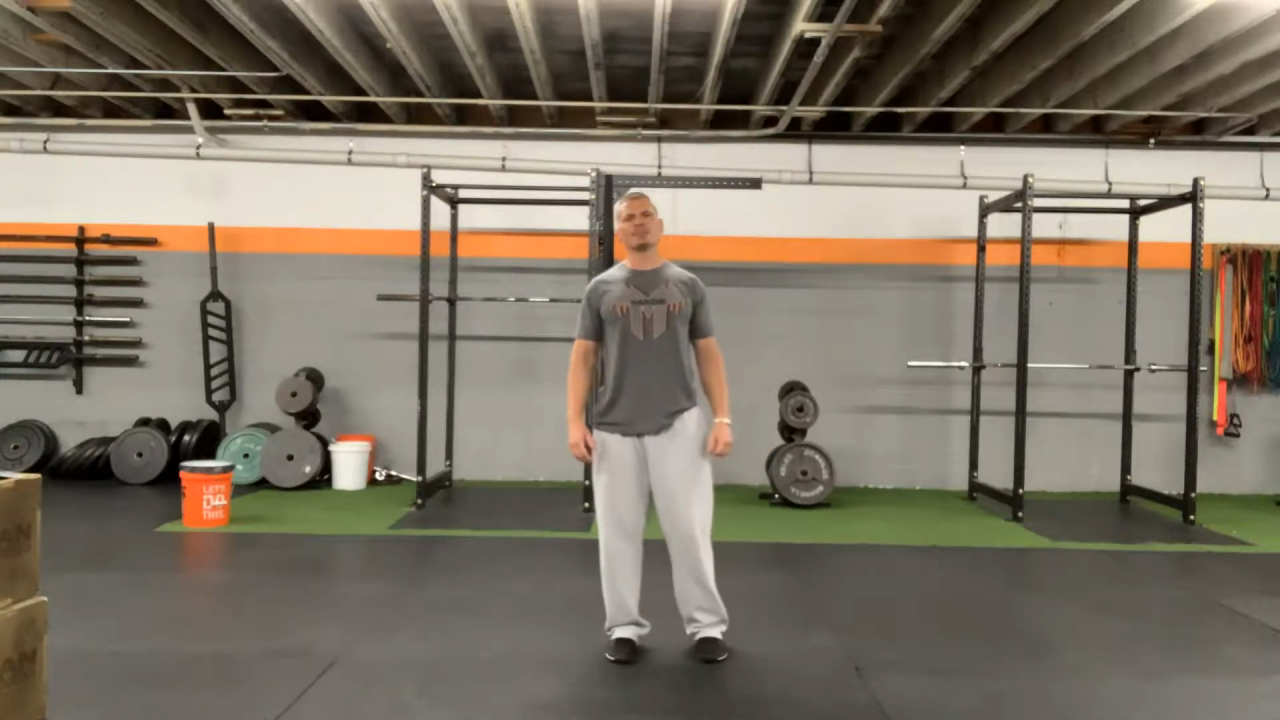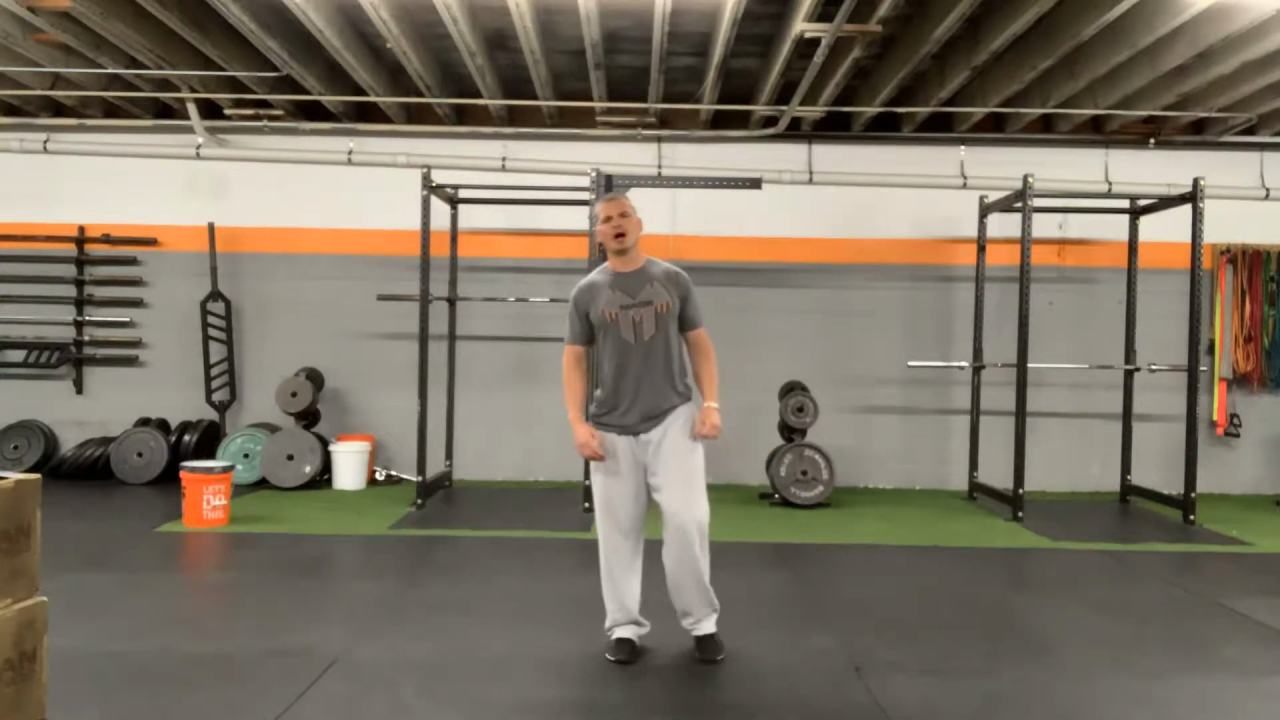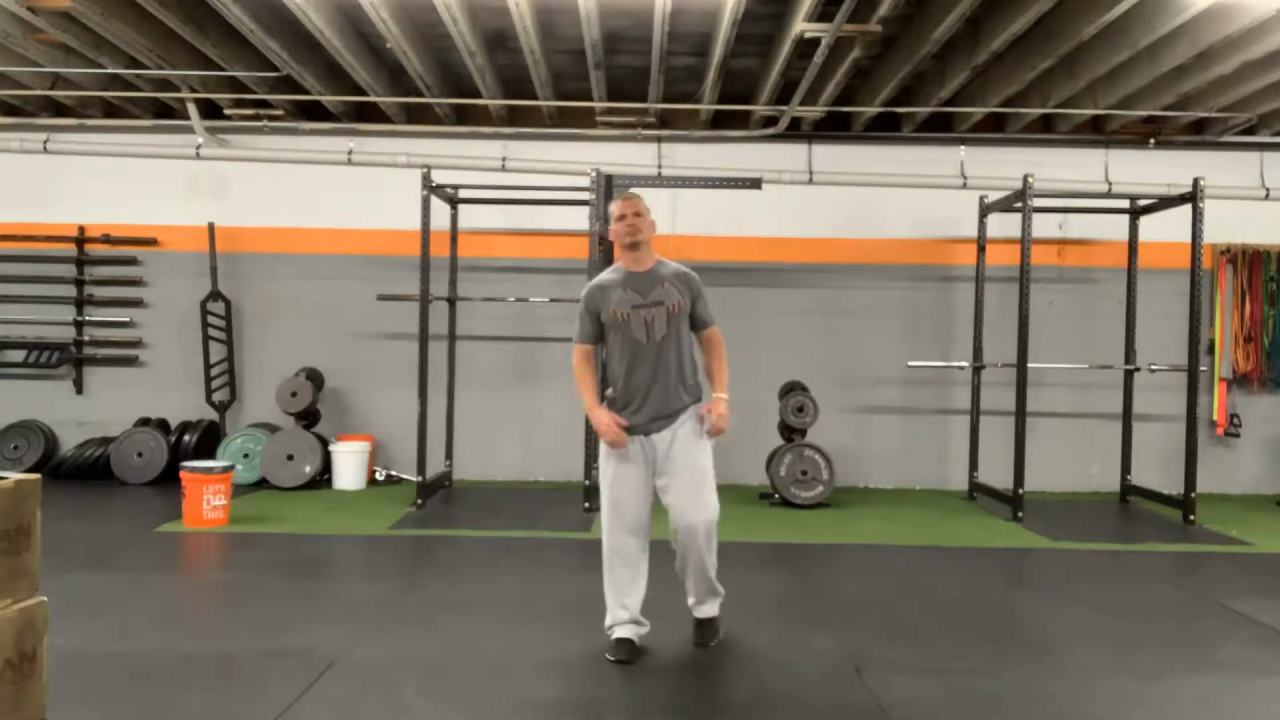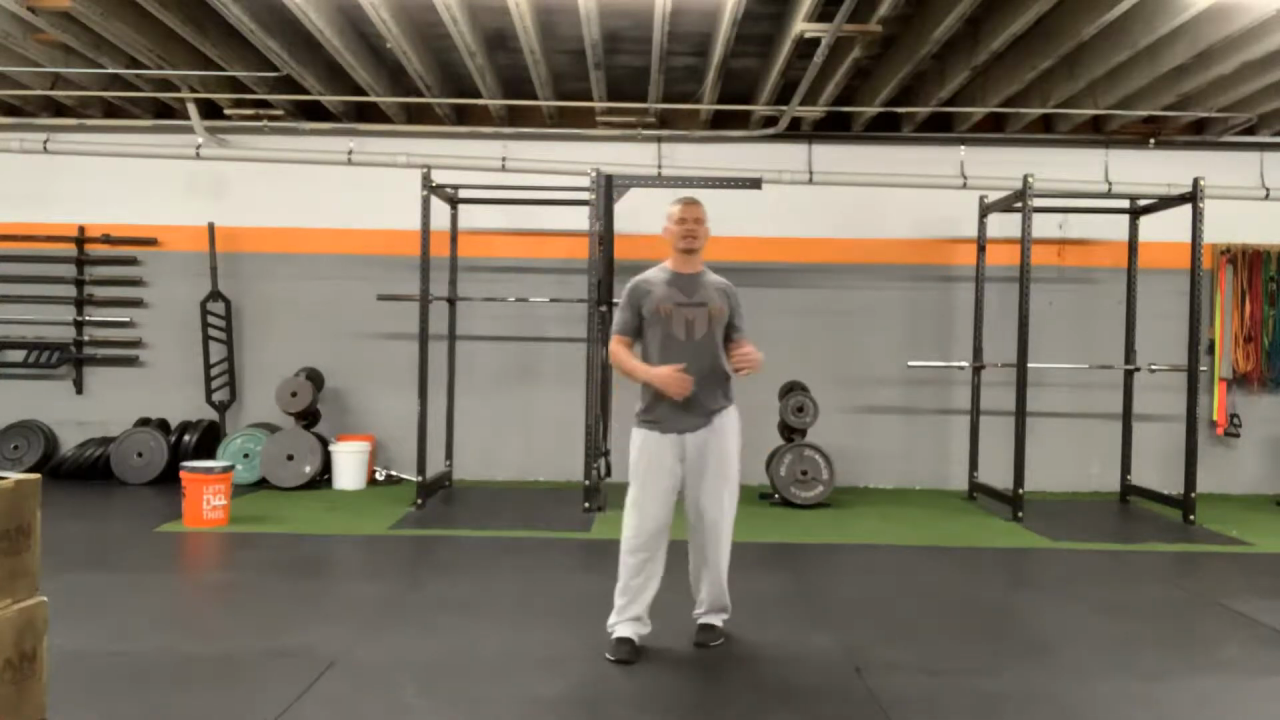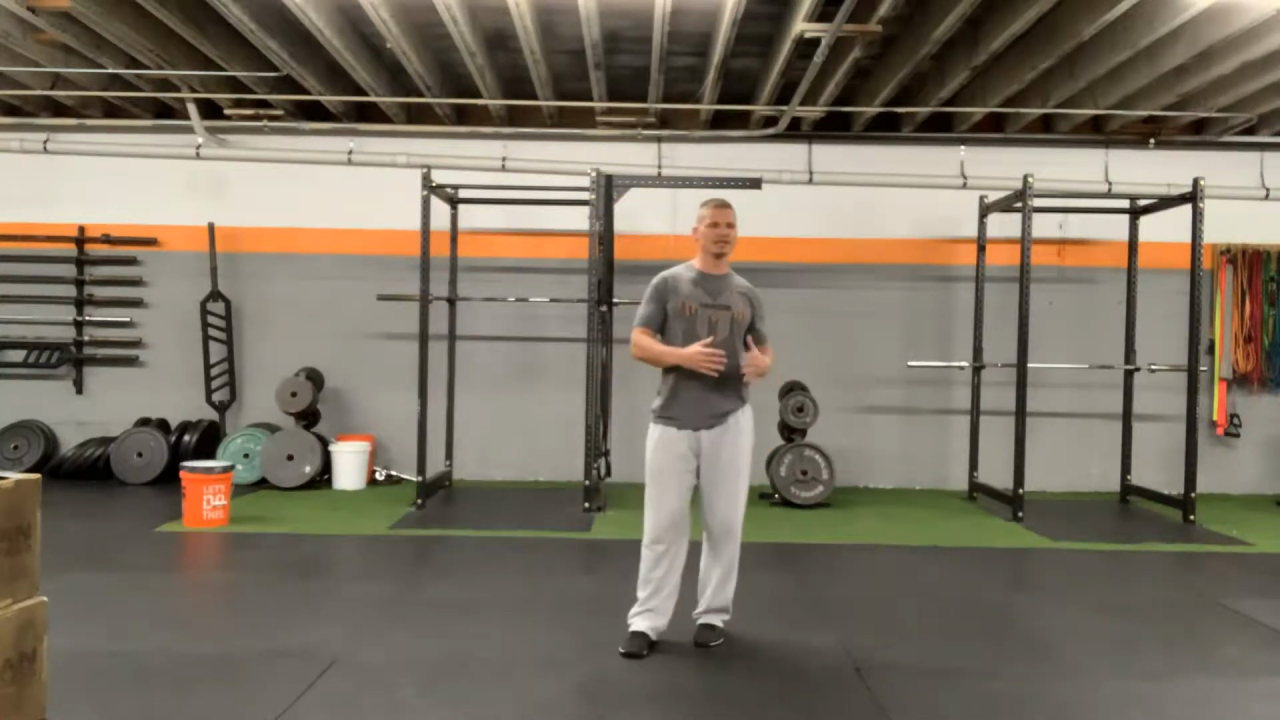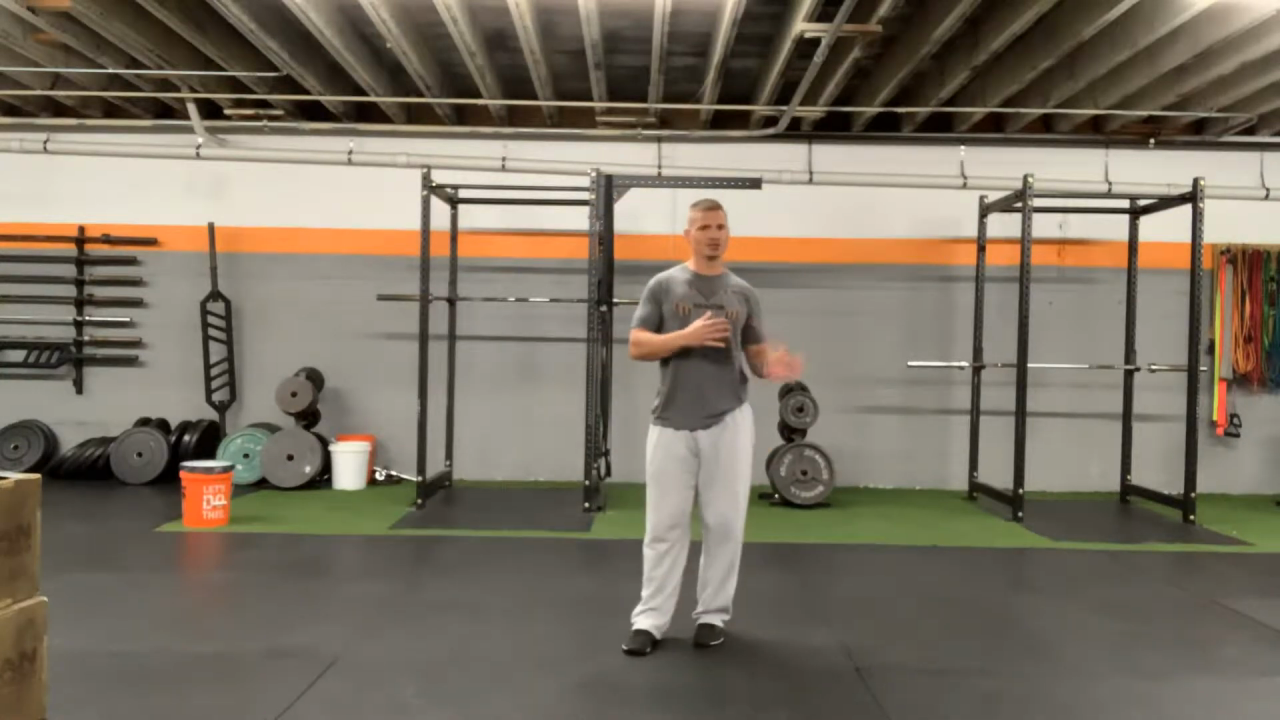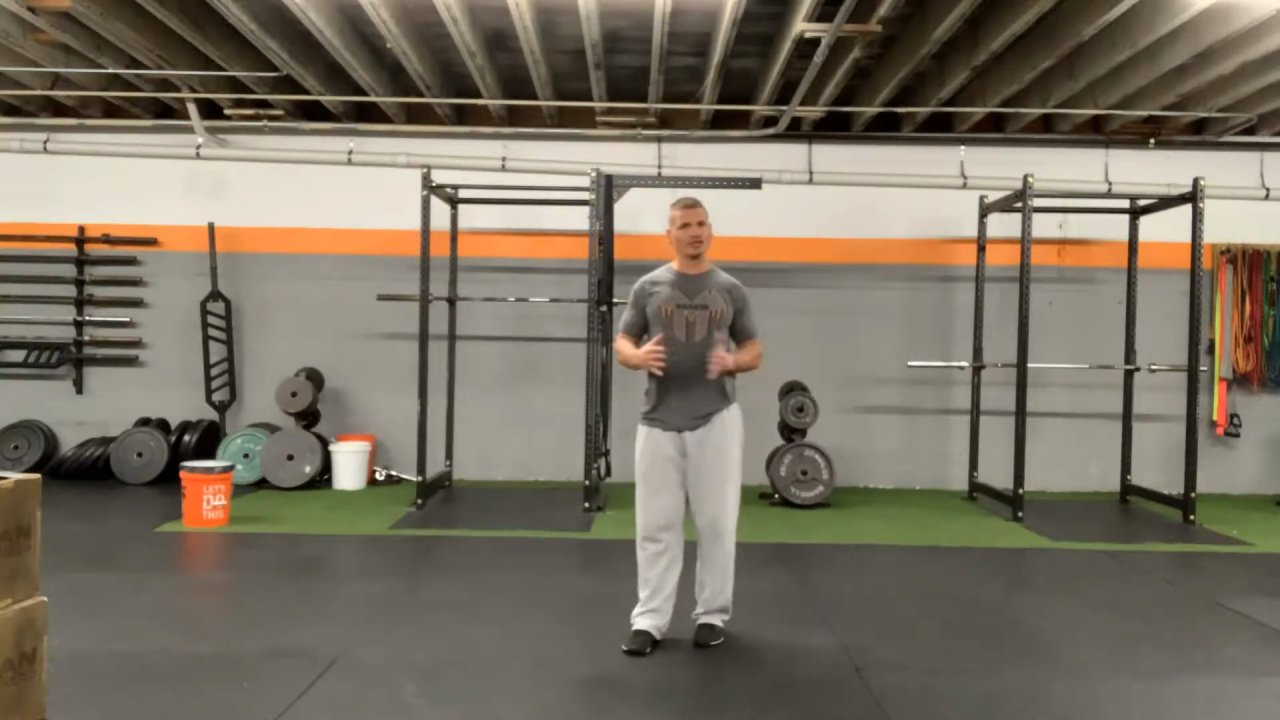
dt=0.4s
person 1, frame 1
left shoulder: (688, 285)
right shoulder: (601, 288)
left elbow: (708, 355)
right elbow: (583, 357)
left wrist: (722, 418)
right wrist: (575, 421)
left hip: (679, 424)
right hip: (614, 429)
left knee: (689, 529)
right knee: (619, 531)
left ankle: (706, 625)
right ankle: (624, 626)
person 1, frame 2
left shoulder: (674, 280)
right shoulder: (587, 292)
left elbow: (699, 344)
right elbow: (574, 359)
left wrist: (710, 403)
right wrist: (578, 422)
left hip: (673, 418)
right hip: (613, 428)
left knee: (687, 518)
right knee: (618, 529)
left ankle: (701, 621)
right ankle: (624, 625)
person 1, frame 3
left shoulder: (684, 280)
right shoulder: (598, 291)
left elbow: (712, 341)
right elbow: (583, 357)
left wrist: (720, 395)
right wrist: (596, 412)
left hip: (684, 420)
right hip: (624, 428)
left knee: (695, 520)
right knee: (623, 528)
left ankle: (705, 606)
right ankle: (624, 625)
person 1, frame 4
left shoulder: (724, 291)
right shoulder: (642, 287)
left elbow: (737, 352)
right elbow: (617, 350)
left wrist: (747, 359)
right wrist: (651, 374)
left hip: (715, 423)
right hip: (656, 425)
left knee: (713, 525)
right knee: (644, 528)
left ankle: (711, 614)
right ankle: (627, 625)
person 1, frame 5
left shoulder: (747, 294)
right shoulder: (667, 283)
left elbow: (762, 353)
right elbow: (639, 344)
left wrist: (762, 364)
right wrist: (685, 356)
left hip: (730, 421)
right hip: (672, 422)
left knee: (724, 524)
right knee: (664, 525)
left ankle: (713, 614)
right ankle: (647, 620)
person 1, frame 6
left shoulder: (743, 293)
right shoulder: (662, 285)
left elbow: (757, 352)
right elbow: (637, 345)
left wrist: (773, 365)
right wrist: (687, 337)
left hip: (729, 421)
right hip: (672, 423)
left knee: (724, 523)
right knee: (665, 525)
left ankle: (713, 614)
right ankle: (650, 619)
person 1, frame 7
left shoulder: (731, 289)
right shoulder: (648, 287)
left elbow: (754, 352)
right elbow: (622, 343)
left wrist: (729, 361)
right wrist: (638, 356)
left hip: (716, 421)
right hip: (659, 423)
left knee: (716, 523)
right knee: (656, 525)
left ankle: (712, 614)
right ankle: (649, 619)
